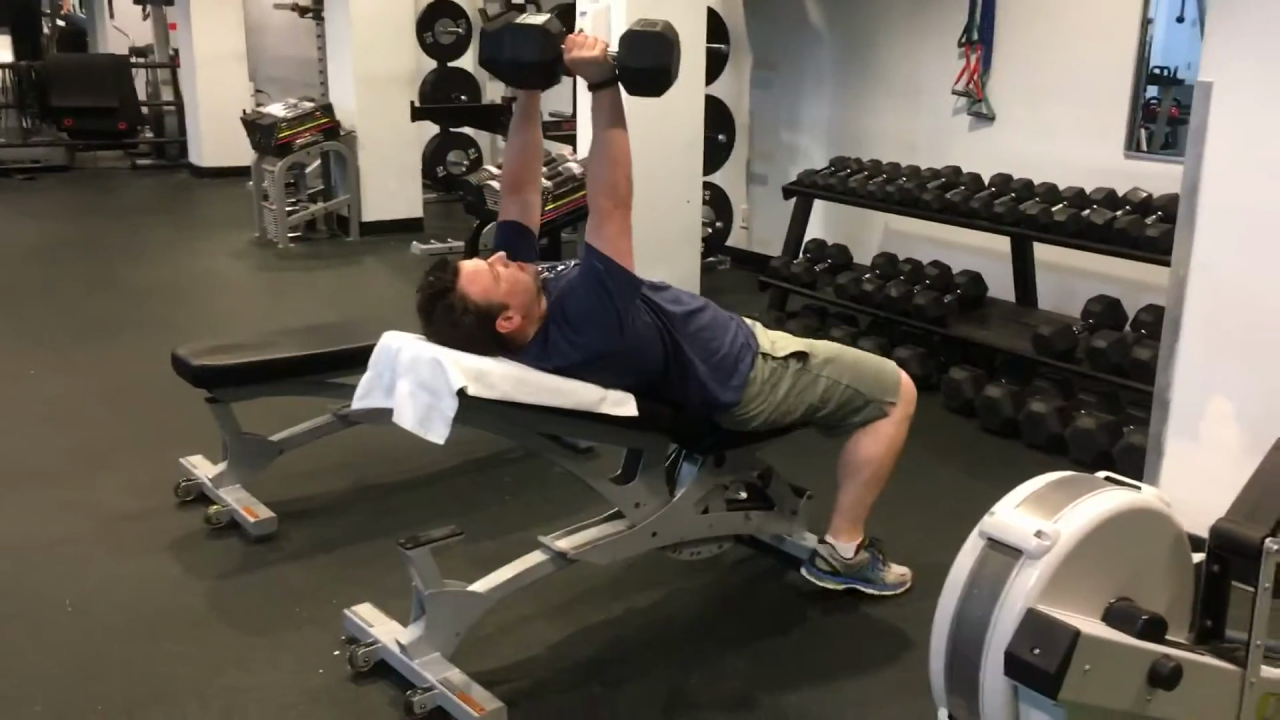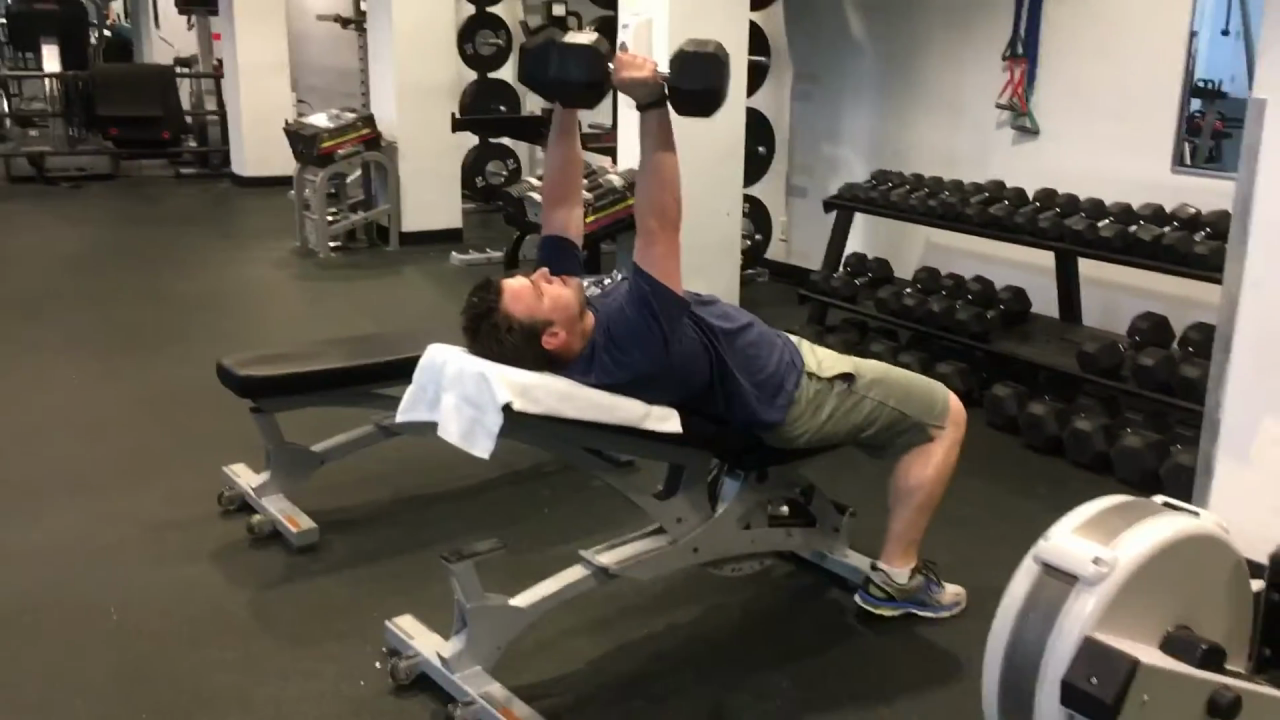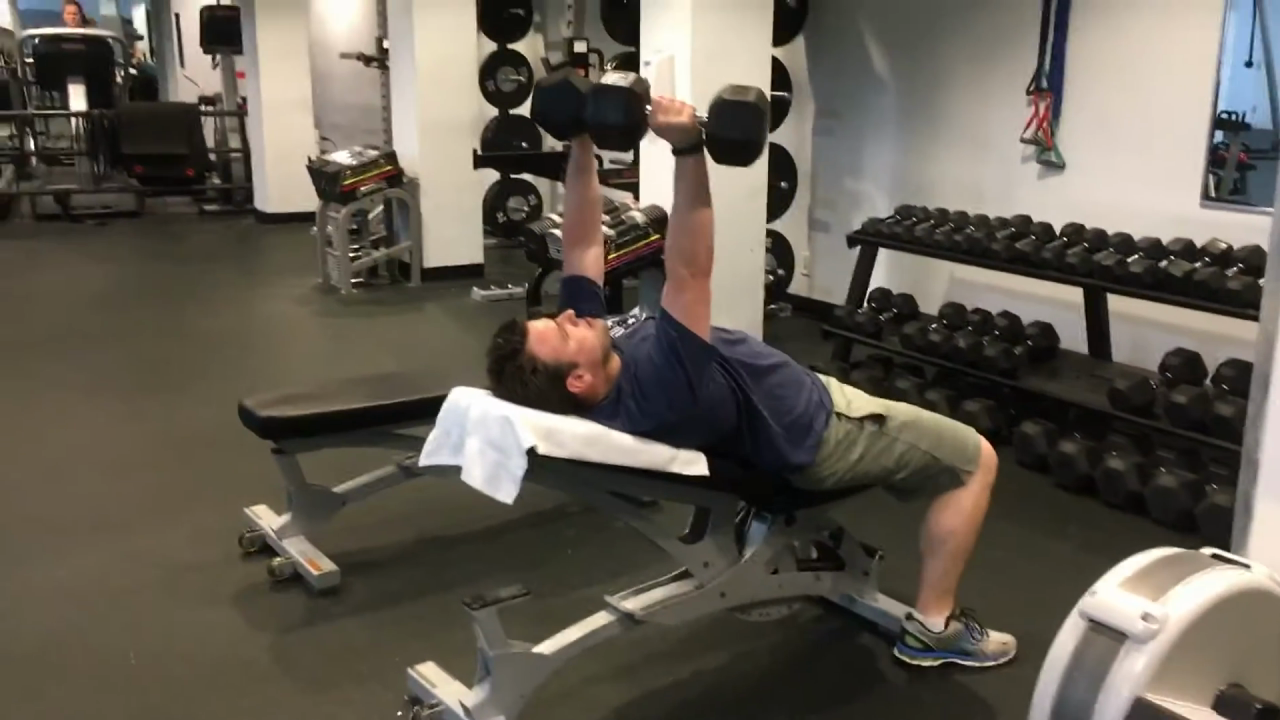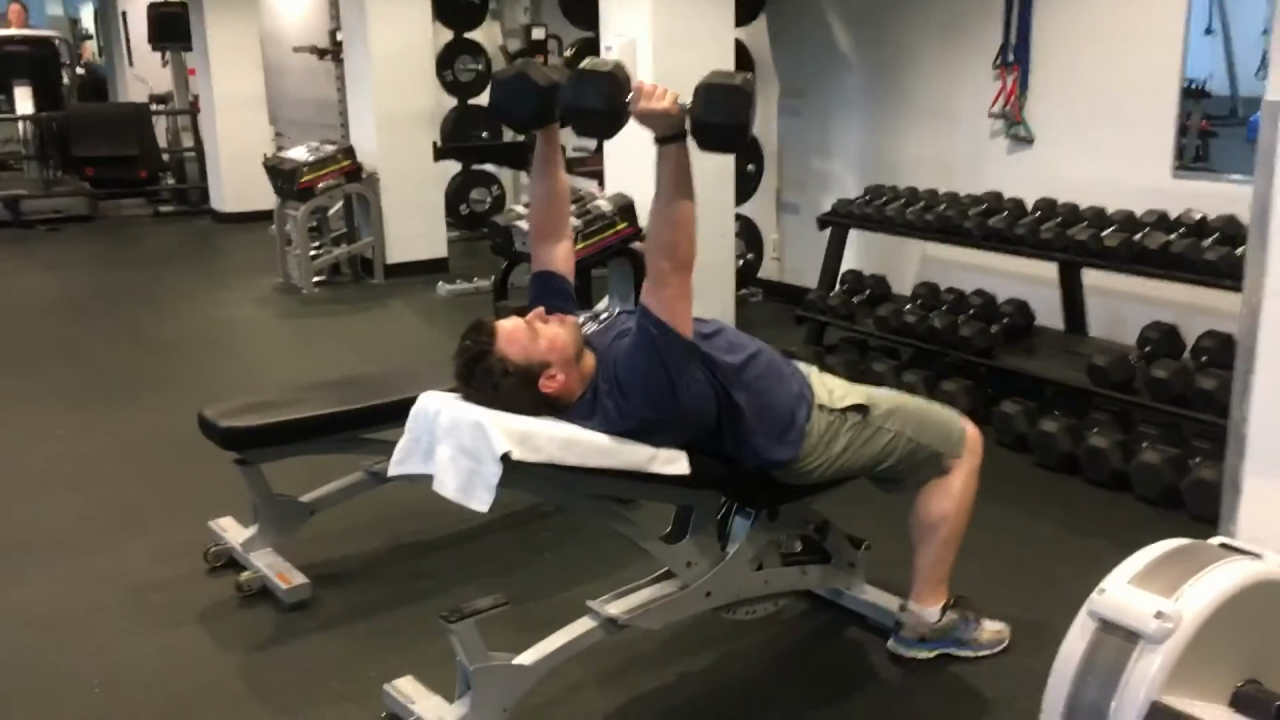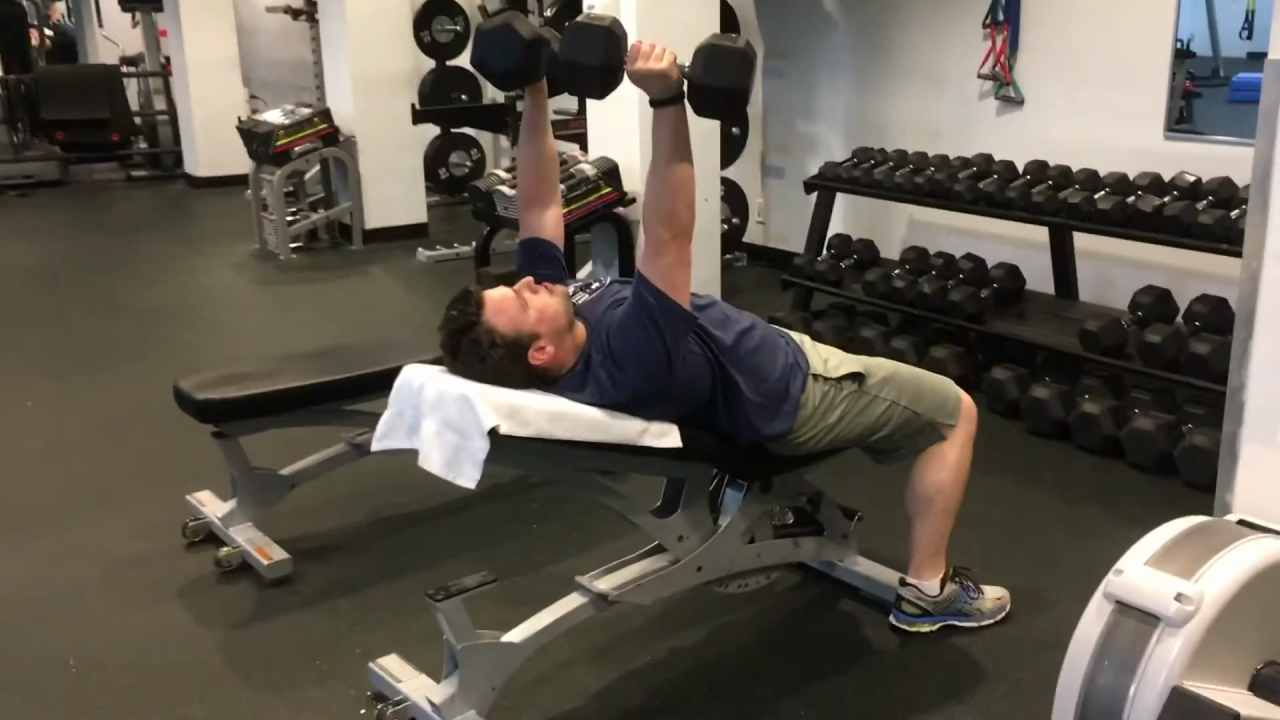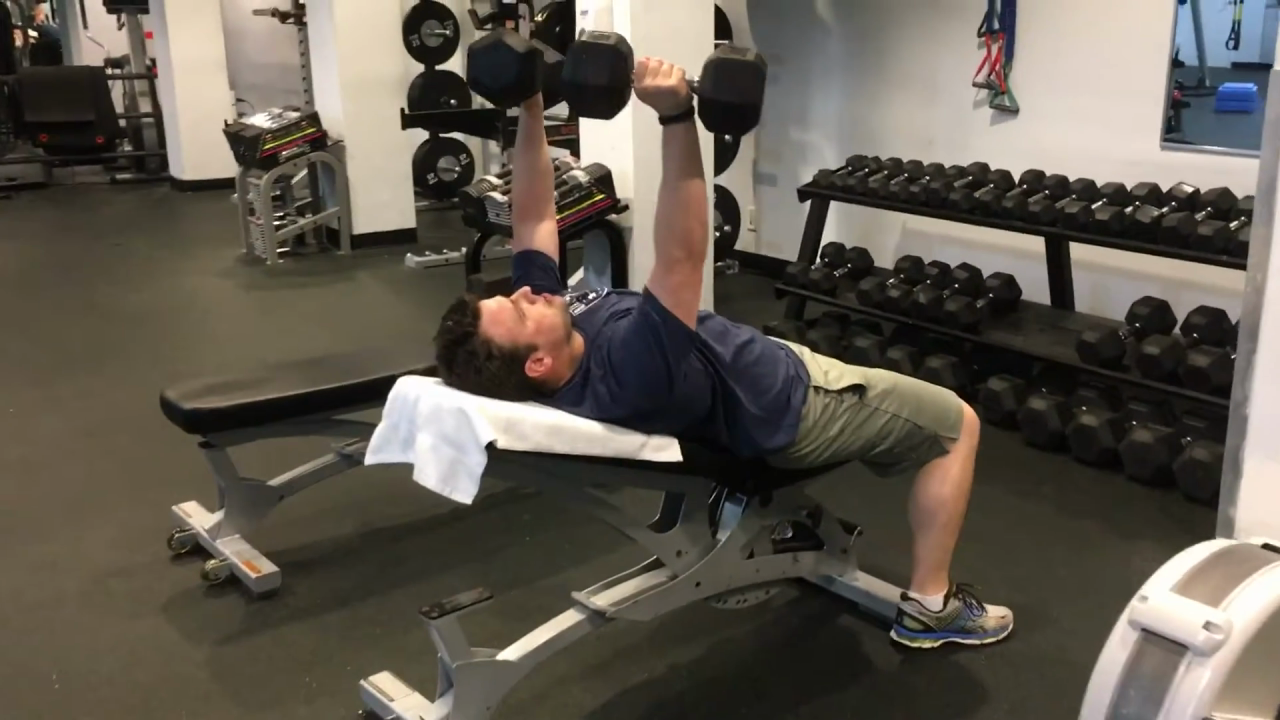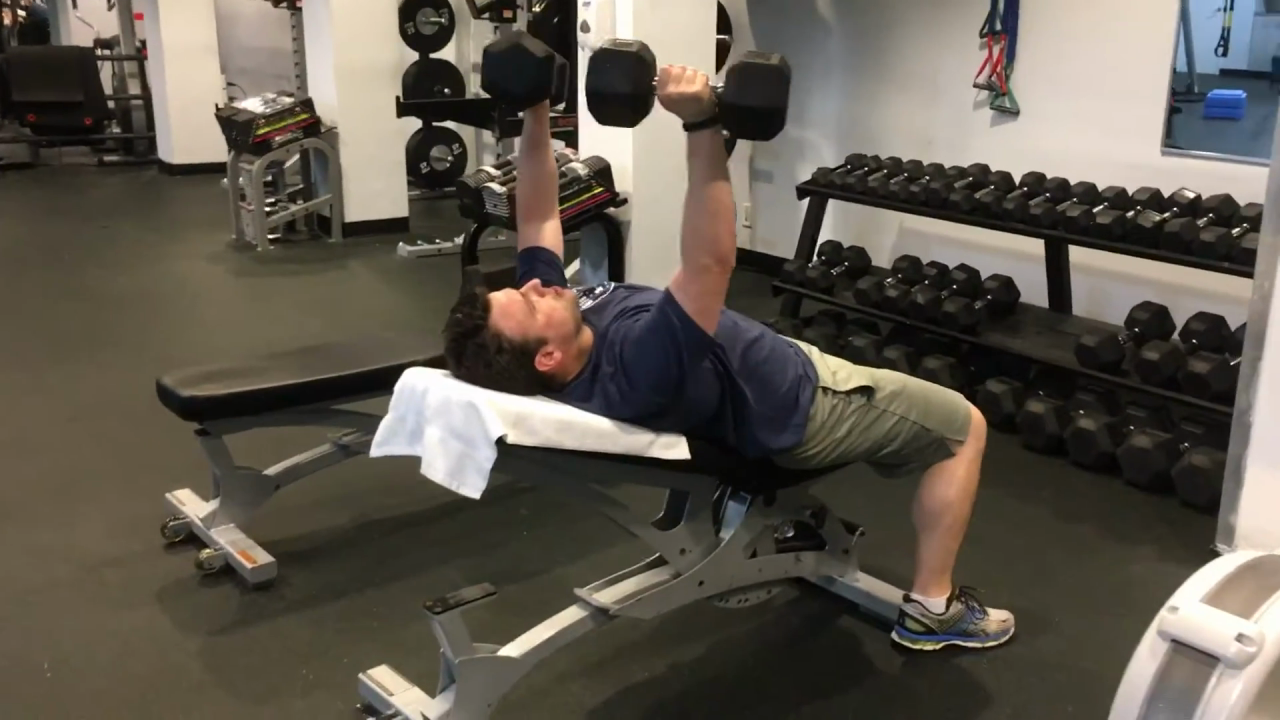
dt=0.3s
person 1, frame 1
left shoulder: (507, 291)
right shoulder: (586, 332)
left elbow: (520, 191)
right elbow: (611, 207)
left wrist: (529, 91)
right wrist: (603, 83)
left hip: (716, 341)
right hip: (741, 375)
right knee: (895, 391)
right ankle: (842, 553)
person 1, frame 2
left shoulder: (556, 304)
right shoulder: (629, 353)
left elbow: (561, 205)
right elbow: (659, 230)
left wrist: (565, 104)
right wrist: (651, 104)
left hip: (761, 357)
right hip: (786, 391)
right knee: (945, 415)
right ankle: (896, 577)
person 1, frame 3
left shoulder: (583, 340)
right shoulder: (654, 395)
left elbow: (582, 245)
right elbow: (688, 273)
left wrist: (581, 143)
right wrist: (688, 148)
left hip: (791, 394)
right hip: (814, 431)
right knee: (975, 459)
right ankle: (932, 626)
person 1, frame 4
left shoulder: (553, 333)
right shoulder: (630, 393)
left elbow: (550, 239)
right elbow: (670, 270)
left wrist: (547, 136)
right wrist: (670, 138)
right hip: (796, 423)
right knee: (960, 442)
right ankle: (928, 617)
person 1, frame 5
left shoulder: (542, 303)
right shoulder: (624, 364)
left elbow: (539, 205)
right elbow: (668, 236)
left wrist: (535, 95)
right wrist: (666, 99)
right hip: (788, 393)
right knee: (956, 411)
right ankle: (927, 589)
person 1, frame 6
left shoulder: (535, 326)
right shoulder: (622, 378)
left elbow: (533, 220)
right elbow: (683, 256)
left wrist: (529, 109)
right wrist: (676, 116)
right hip: (788, 405)
right knee: (957, 424)
right ankle: (930, 605)
person 1, frame 7
left shoulder: (537, 323)
right shoulder: (632, 374)
left elbow: (538, 220)
right elbow: (710, 263)
left wrist: (535, 111)
right wrist: (701, 122)
right hip: (795, 404)
right knee: (964, 427)
right ankle: (932, 607)
